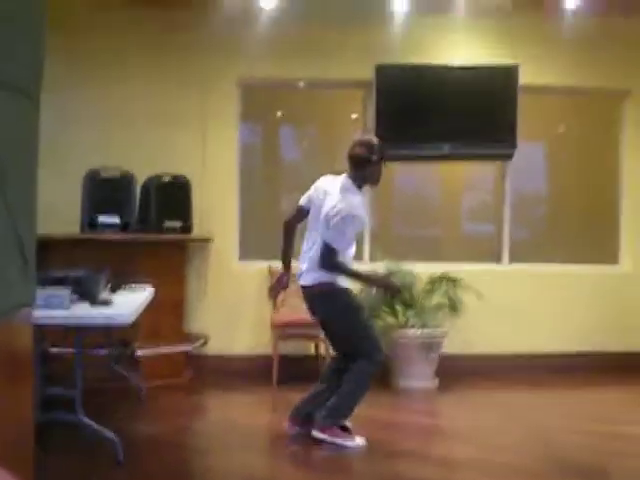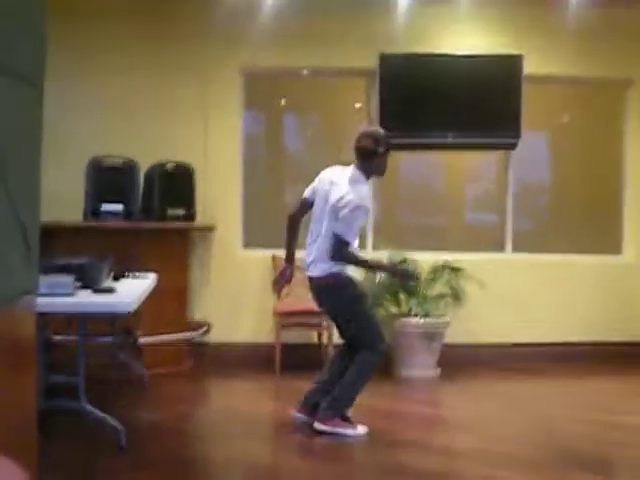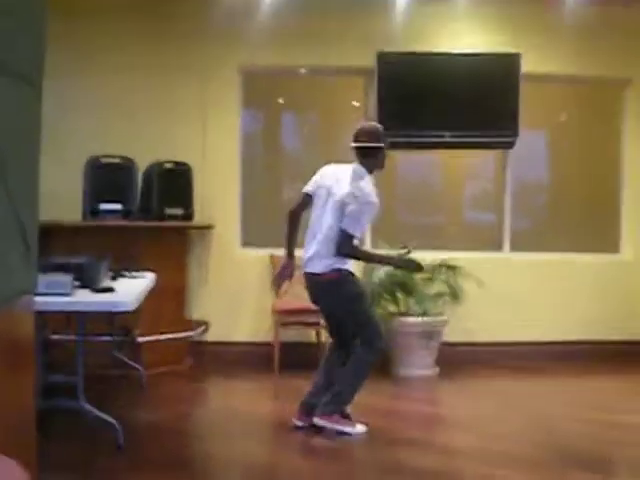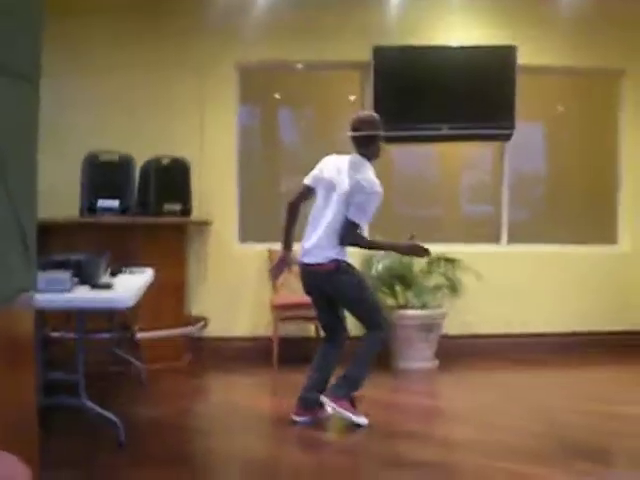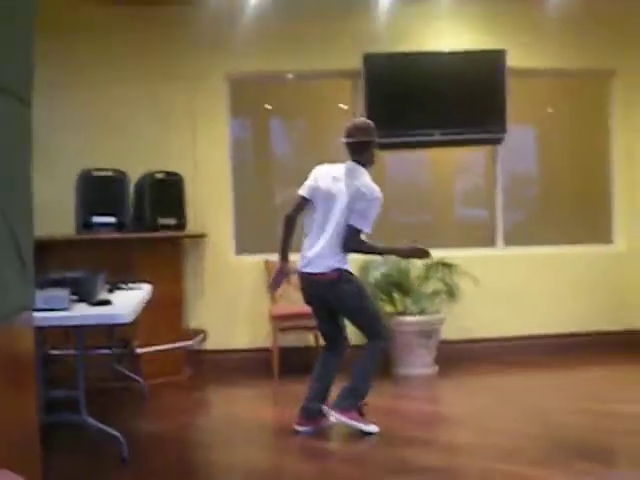
dt=0.1s
person 1, frame 1
left shoulder: (325, 183)
right shoulder: (351, 209)
left elbow: (290, 223)
right elbow: (328, 261)
left wrist: (285, 269)
right wrist: (372, 280)
left hip: (311, 285)
right hip: (326, 288)
left knee: (348, 354)
right knee: (371, 355)
left ankle: (303, 416)
right ankle: (330, 422)
person 1, frame 2
left shoulder: (330, 174)
right shoulder: (359, 200)
left elbow: (294, 217)
right elbow: (338, 252)
left wrist: (289, 263)
right wrist: (384, 268)
left hip: (318, 275)
right hip: (333, 278)
left knee: (355, 343)
right knee: (374, 345)
left ankle: (312, 404)
right ankle: (331, 413)
person 1, frame 3
left shoulder: (329, 171)
right shoulder: (366, 196)
left elbow: (294, 212)
right elbow: (343, 248)
left wrist: (289, 258)
right wrist: (392, 262)
left hip: (311, 273)
right hip: (334, 275)
left knee: (344, 341)
right knee: (371, 342)
left ankle: (309, 408)
right ankle: (330, 408)
person 1, frame 4
left shoulder: (329, 163)
right shoulder: (370, 186)
left elbow: (294, 204)
right elbow: (347, 237)
left wrist: (286, 250)
right wrist: (398, 248)
left hip: (308, 265)
right hip: (332, 266)
left knee: (334, 335)
right knee: (378, 327)
left ankle: (307, 404)
right ankle: (341, 393)
person 1, frame 5
left shoulder: (321, 172)
right shoulder: (369, 191)
left elbow: (291, 216)
right elbow: (350, 243)
left wrist: (283, 261)
right wrist: (398, 250)
left hip: (307, 275)
right hip: (334, 275)
left knee: (333, 343)
right knee: (379, 337)
left ankle: (310, 414)
right ankle: (348, 405)
